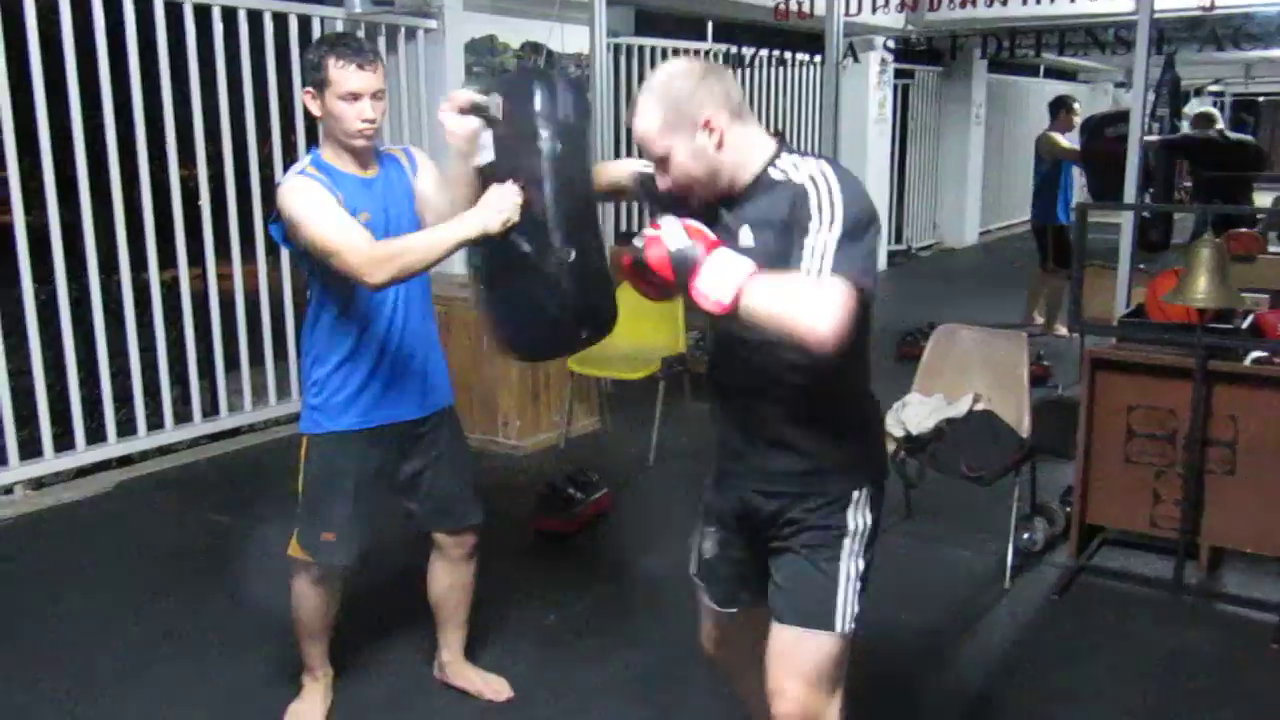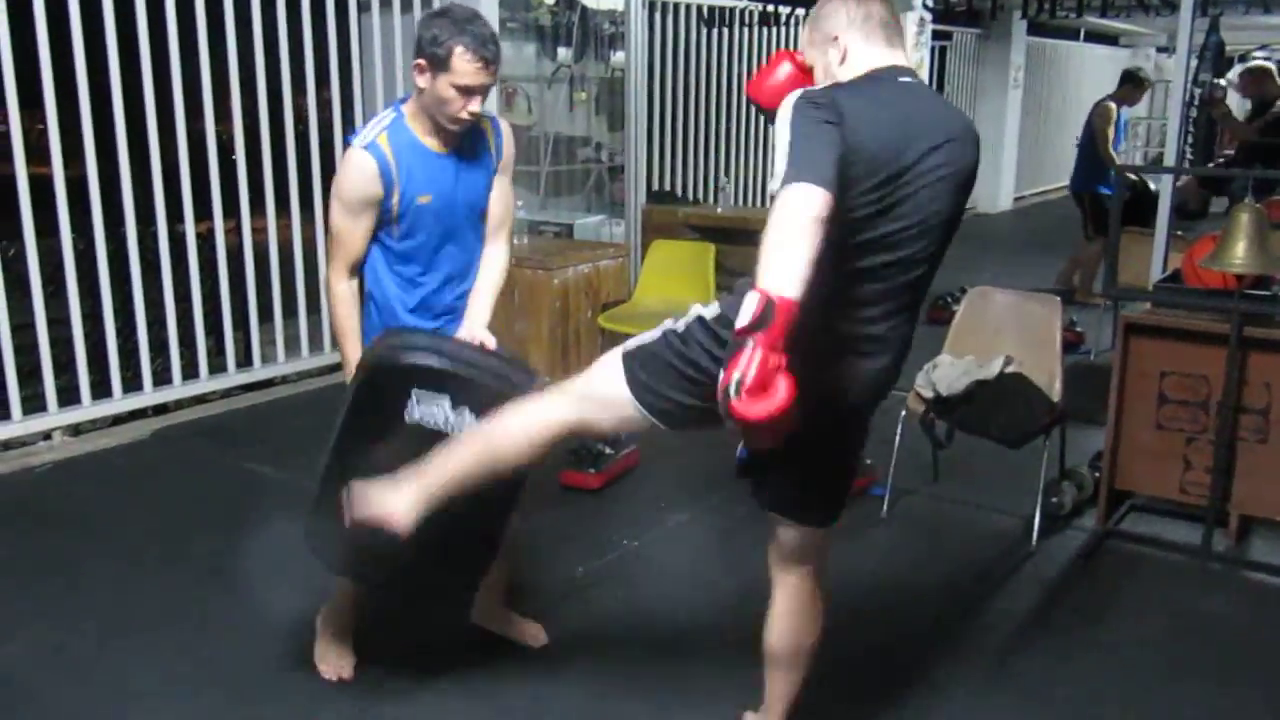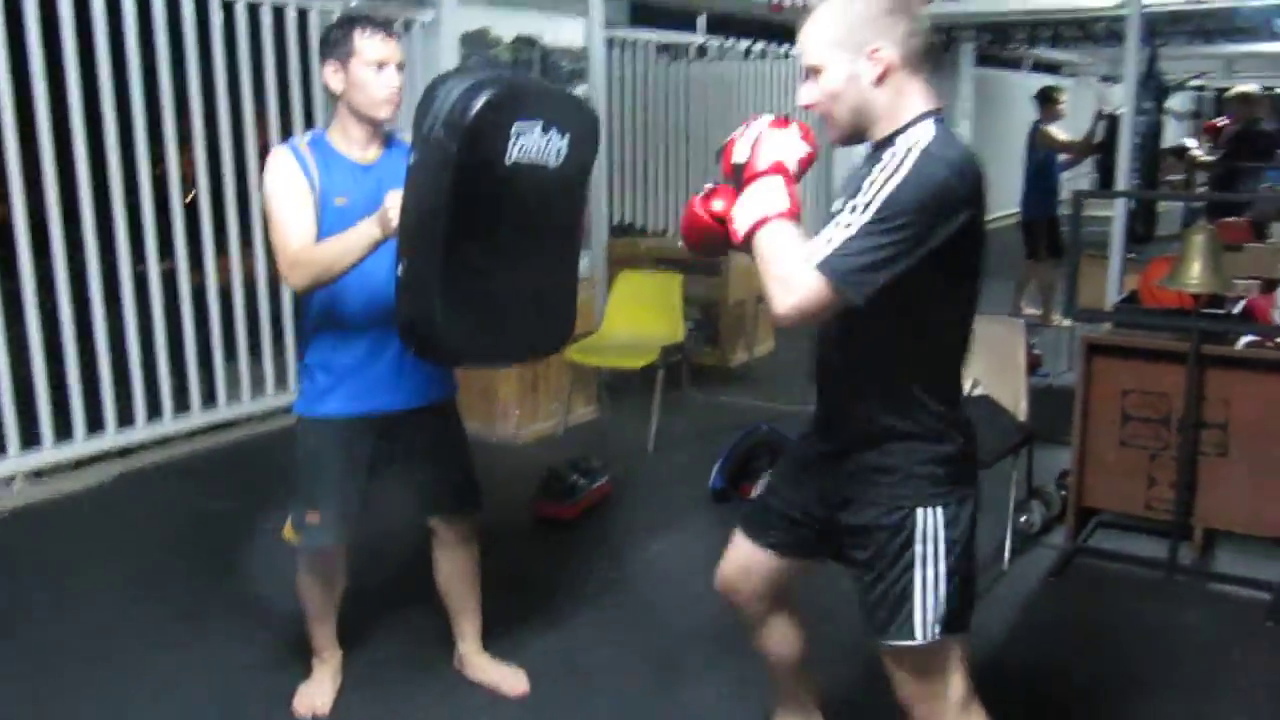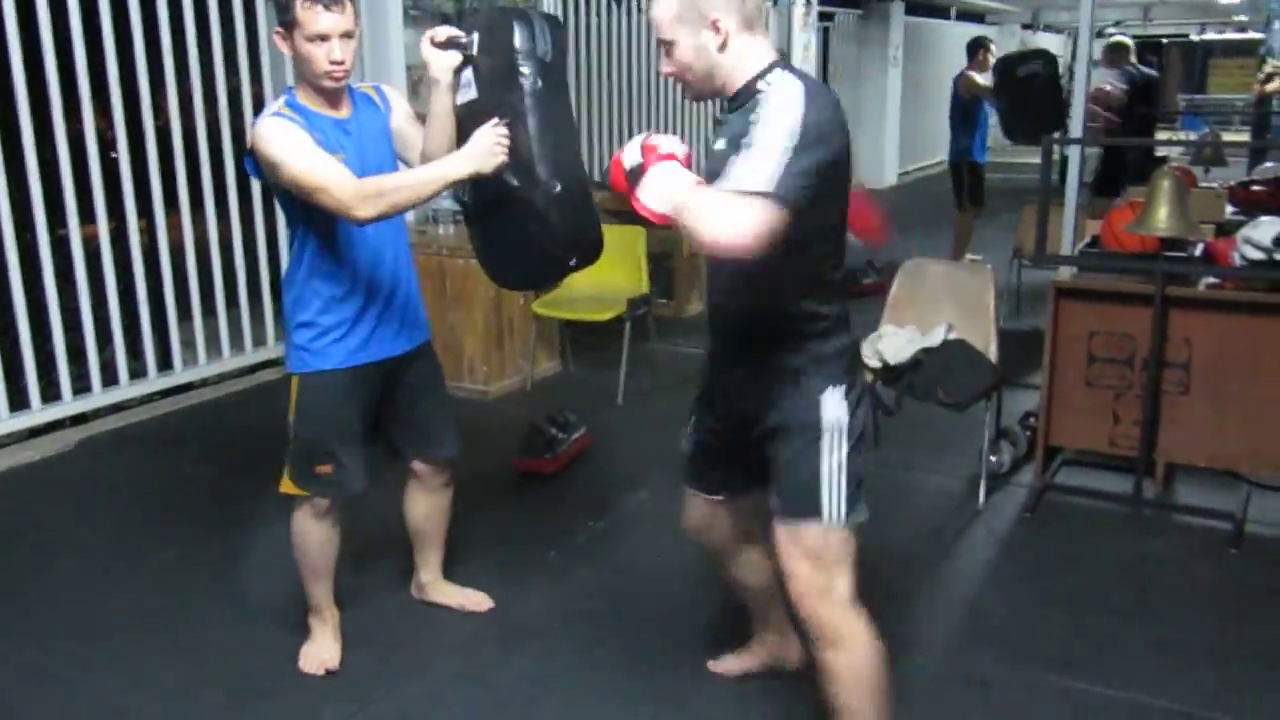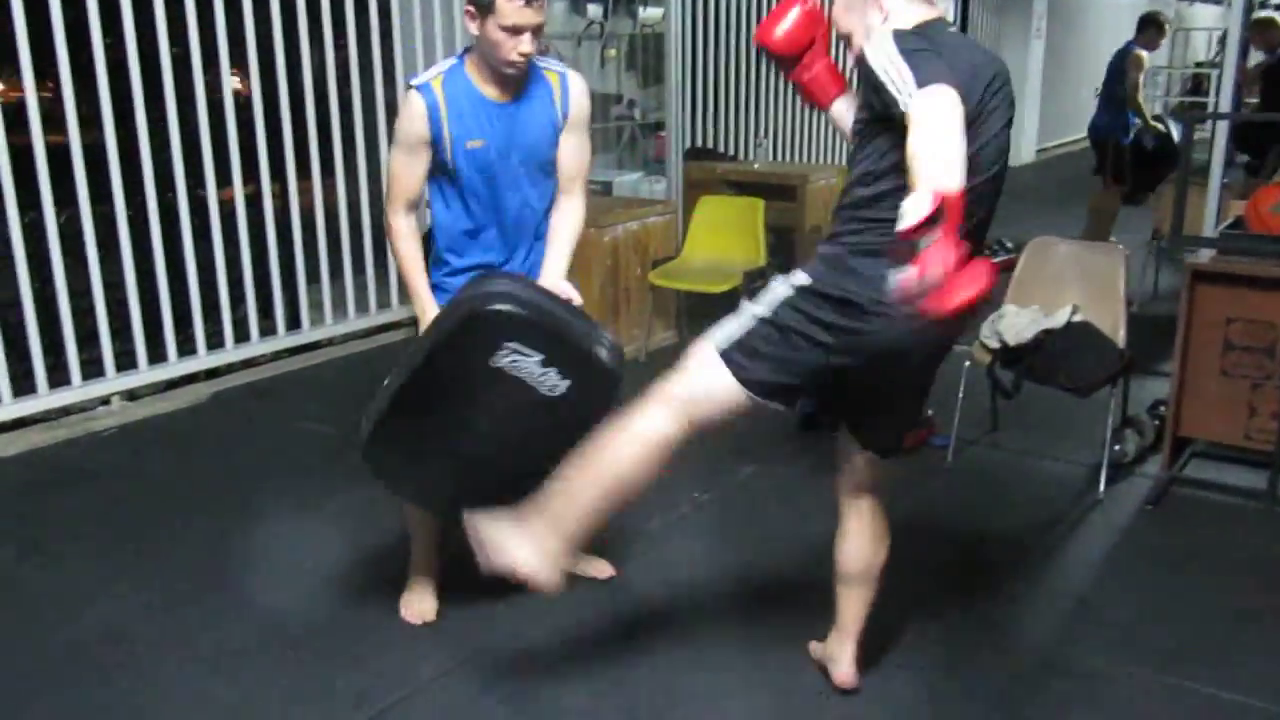
dt=1s
person 1, frame 1
left shoulder: (824, 192)
right shoulder: (710, 187)
left elbow: (823, 323)
right elbow: (625, 177)
left wrist: (705, 268)
left hip: (827, 483)
right hip: (741, 470)
right knee: (726, 636)
person 1, frame 2
left shoulder: (820, 108)
right shoulder: (960, 134)
left elbow: (802, 216)
left wrist: (765, 334)
left hip: (760, 357)
right hip: (851, 382)
left knee: (569, 402)
right knee: (797, 564)
left ankle: (410, 494)
person 1, frame 3
left shoulder: (927, 168)
right shoulder: (894, 158)
left elbow: (793, 296)
right elbow: (814, 266)
left wrist: (764, 184)
right wrist: (740, 219)
left hip: (909, 473)
right hip: (836, 444)
right knee: (744, 580)
person 1, frame 4
left shoulder: (793, 105)
right shoulder: (756, 101)
left elbow: (735, 233)
left wrist: (661, 175)
left hip: (806, 380)
right hip: (738, 370)
left knee: (821, 596)
right knee: (711, 517)
right ankle: (772, 639)
person 1, frame 5
right shoulder: (990, 67)
left elbow: (935, 119)
left wrist: (931, 217)
right wrist: (810, 70)
left hip: (847, 293)
right hip: (922, 322)
left knee: (672, 406)
right knee: (860, 484)
left ankle: (539, 539)
right ankle: (844, 649)
person 2, frame 1
left shoulder: (409, 164)
right shoulder: (303, 189)
left elbow: (449, 229)
right elbow: (372, 266)
left wrist: (462, 150)
right wrist: (475, 222)
left hip: (425, 397)
right hip: (344, 412)
left knee: (458, 534)
right knee: (319, 557)
left ankle: (451, 658)
person 2, frame 2
left shoulder: (495, 137)
right shoulder: (371, 158)
left elbow: (495, 242)
right elbow: (342, 274)
left wrist: (474, 324)
right wrist: (358, 376)
left hip: (470, 347)
left ankle: (489, 604)
right ankle: (338, 615)
person 2, frame 3
right shoulder: (294, 163)
right elbow: (297, 271)
right wrist: (378, 227)
left hip: (422, 383)
right hip: (338, 393)
left knee: (454, 521)
right knee: (321, 539)
left ankle: (470, 650)
right ankle: (325, 658)
person 2, frame 4
left shoulder: (383, 103)
right shoulder: (277, 130)
left elbow: (428, 166)
right elbow: (359, 202)
left wrist: (442, 84)
right wrist: (466, 162)
left hip: (403, 329)
right hip: (329, 346)
left knee: (434, 463)
right knee: (321, 492)
left ankle: (429, 578)
right ankle: (323, 617)
person 2, frame 5
left shoulder: (566, 89)
right shoulder: (428, 100)
left elbow: (571, 194)
right elbow: (401, 212)
left wrist: (551, 275)
right wrist: (427, 311)
left hip: (541, 292)
right hip: (460, 297)
right ankle: (423, 570)
person 3, frame 1
left shoulder: (1059, 141)
right shoulder: (1049, 139)
left elbow: (1080, 158)
right elbow: (1082, 156)
left hip: (1055, 214)
right hip: (1050, 216)
left knee: (1047, 268)
right knee: (1061, 270)
left ankle: (1032, 314)
right ankle: (1052, 324)
person 3, frame 2
left shoulder: (1118, 110)
right shoulder: (1107, 108)
right elbow: (1105, 151)
left wrist: (1121, 175)
right wrist: (1125, 176)
left hip: (1098, 183)
right hip: (1091, 184)
left knee: (1095, 237)
right knee: (1100, 238)
left ankle: (1066, 276)
right ankle: (1084, 291)
person 3, frame 3
left shoulder: (1044, 131)
right shoulder: (1044, 132)
left elbow: (1058, 164)
right elbow: (1078, 148)
left wrist: (1087, 152)
right wrist: (1096, 122)
left hip: (1037, 207)
right hip: (1041, 208)
left knee: (1035, 259)
right knee: (1050, 260)
left ankle: (1017, 305)
right ankle: (1049, 314)
person 3, frame 4
left shoulder: (975, 80)
right shoulder: (968, 78)
left elbow: (995, 95)
left hip: (973, 153)
right hip: (966, 155)
left knee: (969, 208)
right knee: (970, 208)
left ankle: (959, 255)
right ankle: (957, 260)
person 3, frame 5
left shoulder: (1126, 51)
right shoulder: (1139, 55)
right elbow: (1133, 97)
left wrist: (1135, 121)
right wrist: (1149, 123)
left hip: (1105, 128)
right hip: (1112, 131)
left knee: (1108, 186)
right knee: (1116, 188)
left ankle: (1092, 237)
right ankle: (1098, 240)
